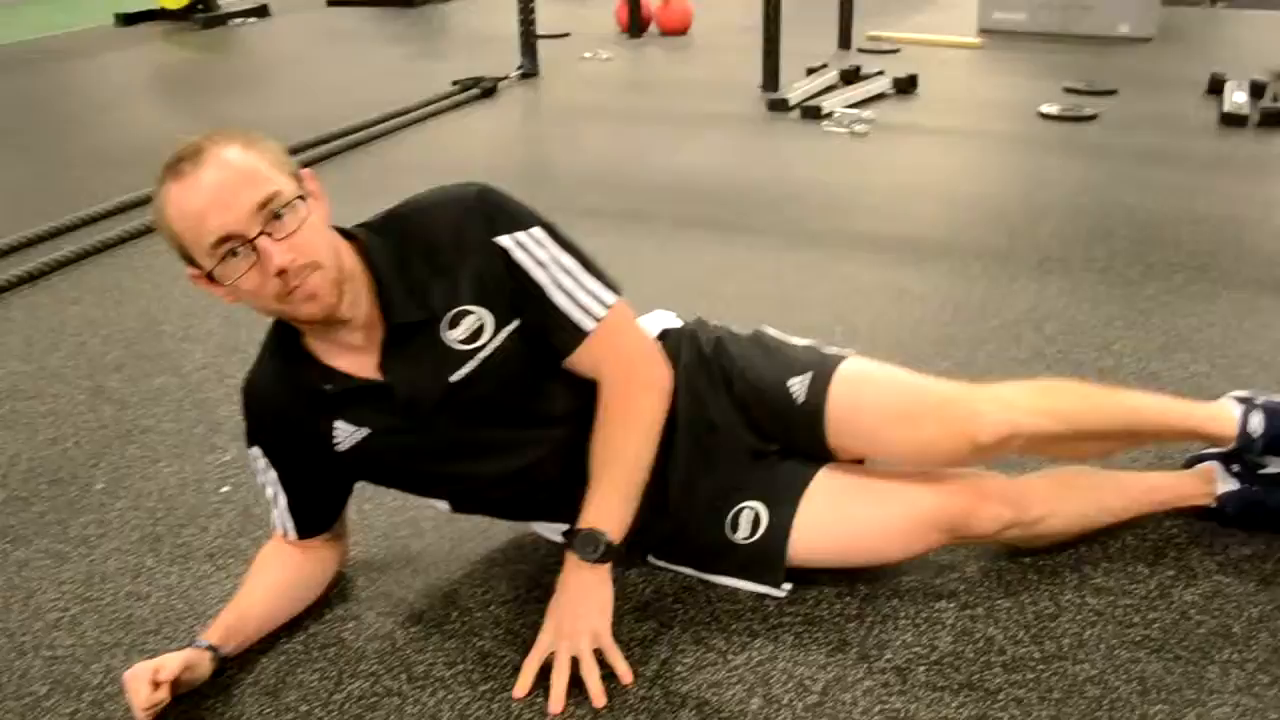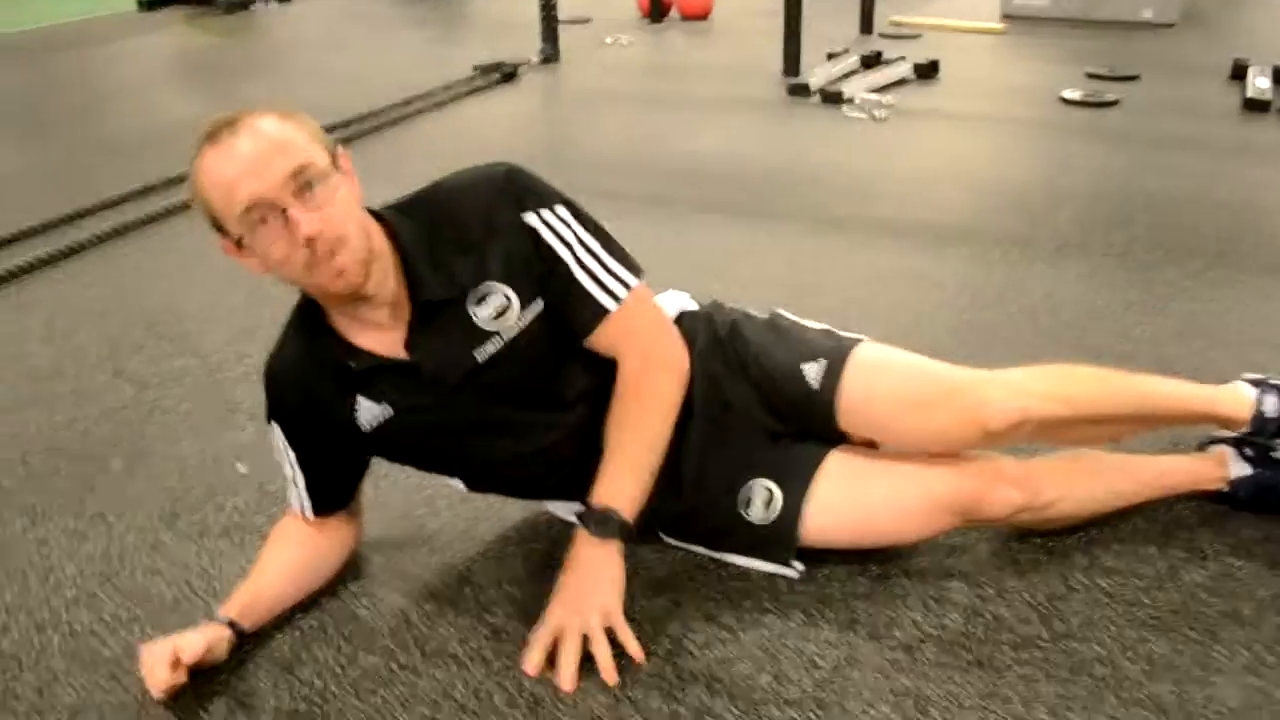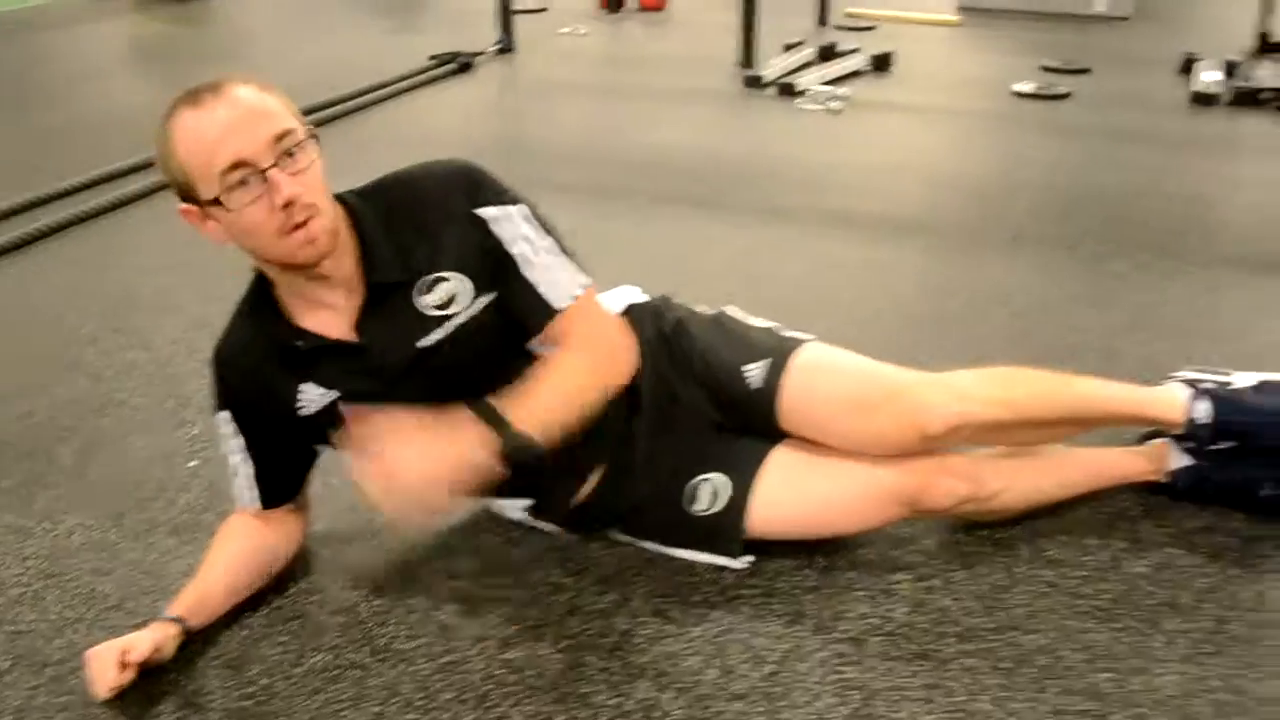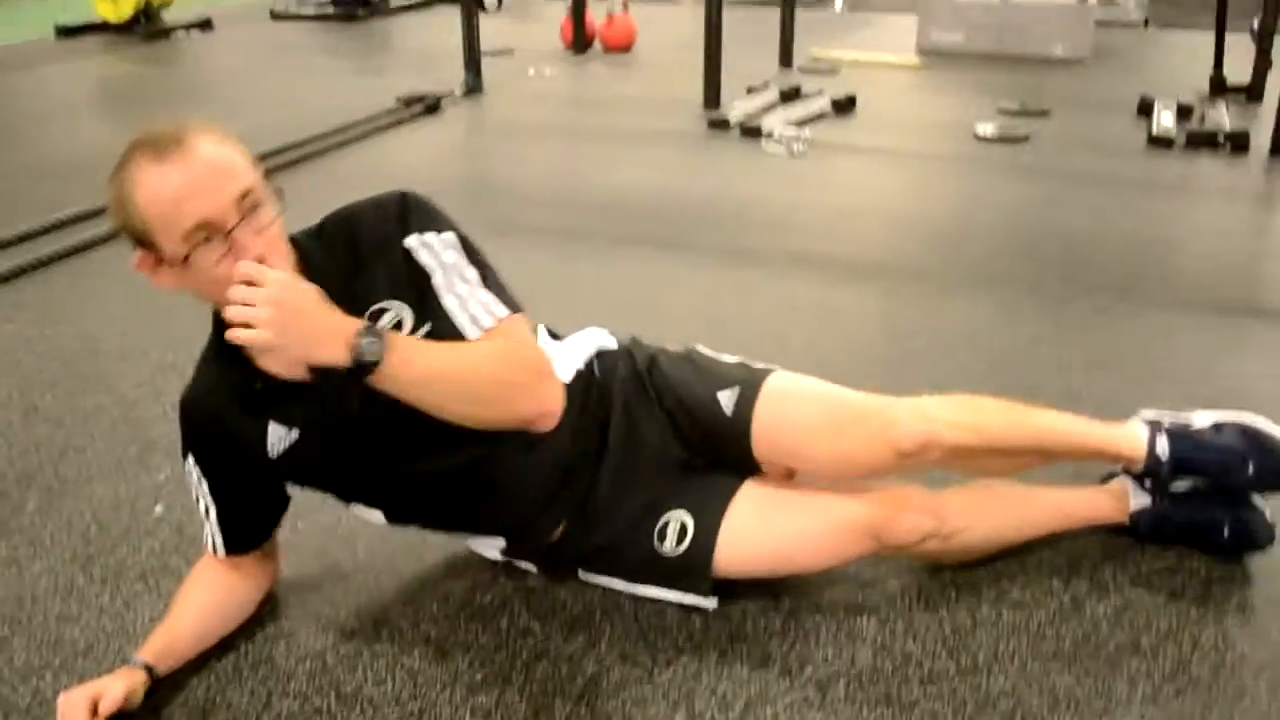
dt=0.2s
person 1, frame 1
left shoulder: (466, 226)
right shoulder: (287, 408)
left elbow: (633, 364)
right elbow: (309, 542)
left wrist: (586, 564)
left hip: (699, 385)
right hip: (673, 512)
left knee: (971, 425)
right knee: (968, 512)
person 1, frame 2
left shoulder: (491, 206)
right shoulder: (308, 384)
left elbow: (654, 344)
right elbow: (326, 523)
left wrist: (600, 545)
right wrist: (223, 626)
left hip: (712, 365)
right hip: (687, 490)
left knee: (975, 412)
right knee: (980, 494)
person 1, frame 3
left shoulder: (444, 201)
right shoulder: (257, 368)
left elbow: (601, 349)
right elbow: (275, 517)
left wrist: (480, 443)
right wrist: (170, 624)
left hip: (659, 360)
right hip: (622, 485)
left knee: (918, 418)
right knee: (926, 486)
right ankle: (1165, 466)
person 1, frame 4
left shoulder: (388, 232)
right shoulder: (224, 415)
left elbow: (532, 392)
right elbow: (241, 562)
left wrist: (350, 345)
left hip: (628, 398)
right hip: (593, 521)
left knee: (894, 441)
right knee: (897, 522)
left ankle: (1150, 443)
right ankle: (1137, 510)
